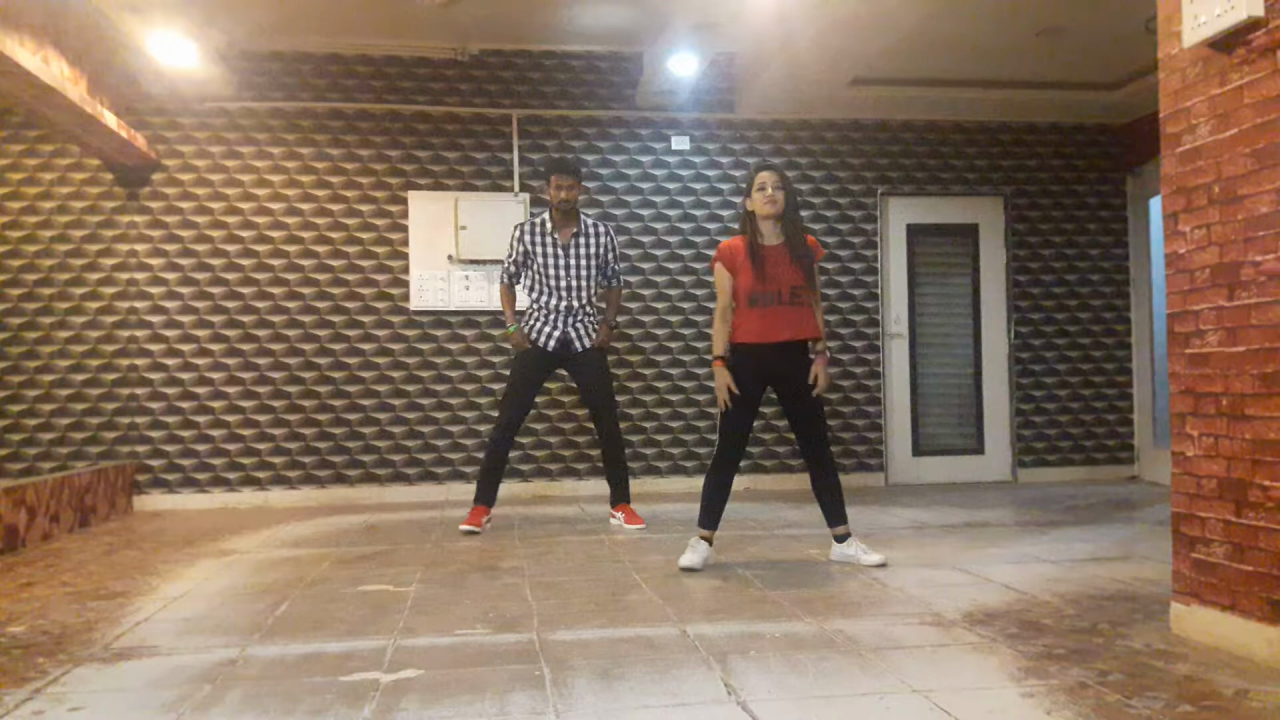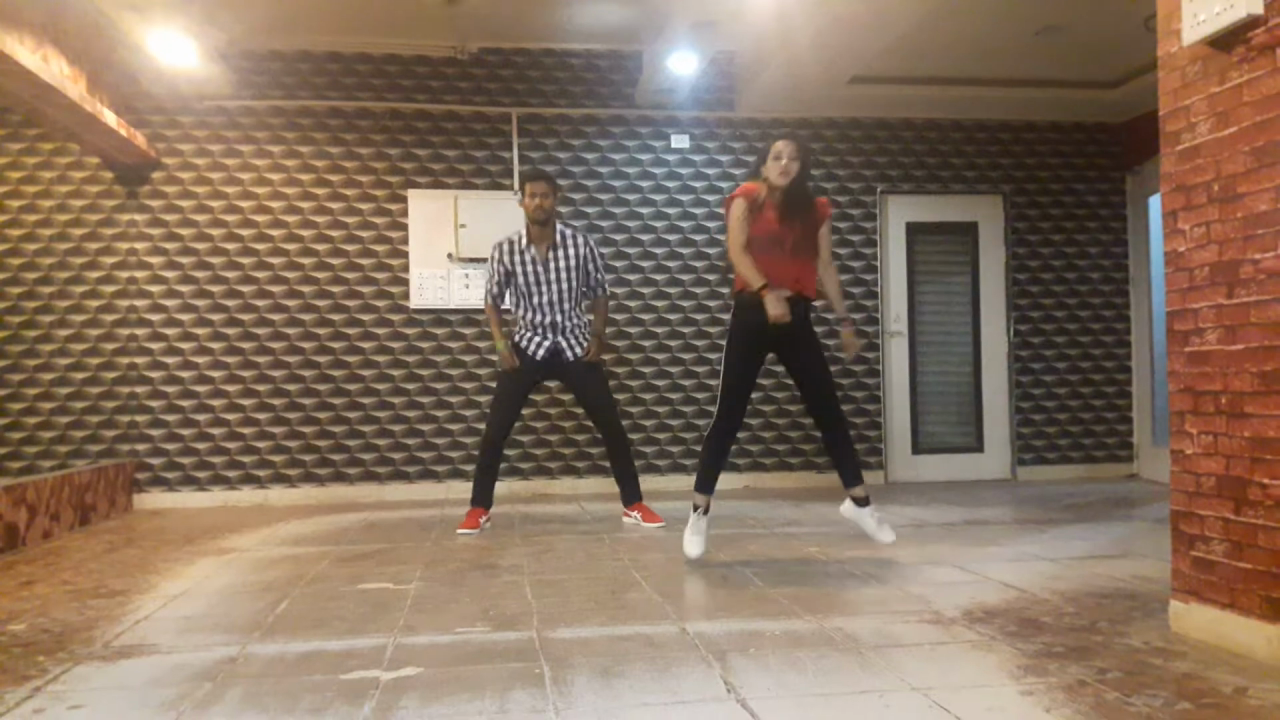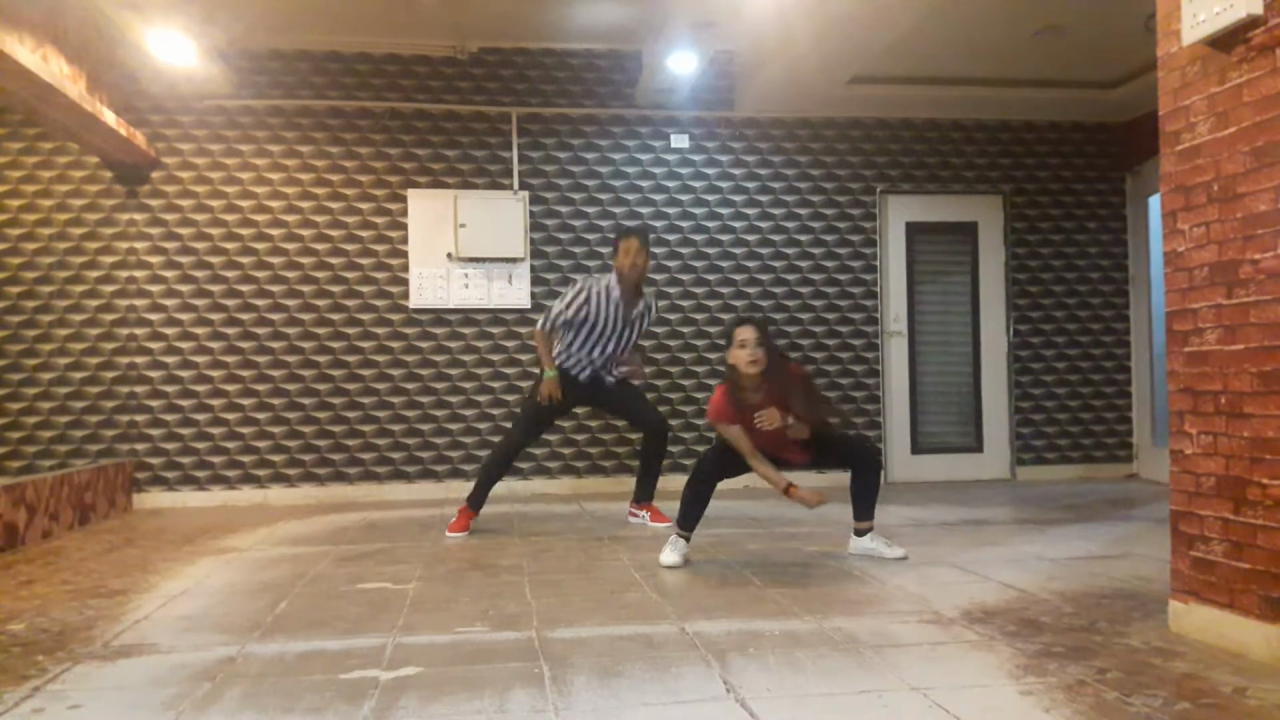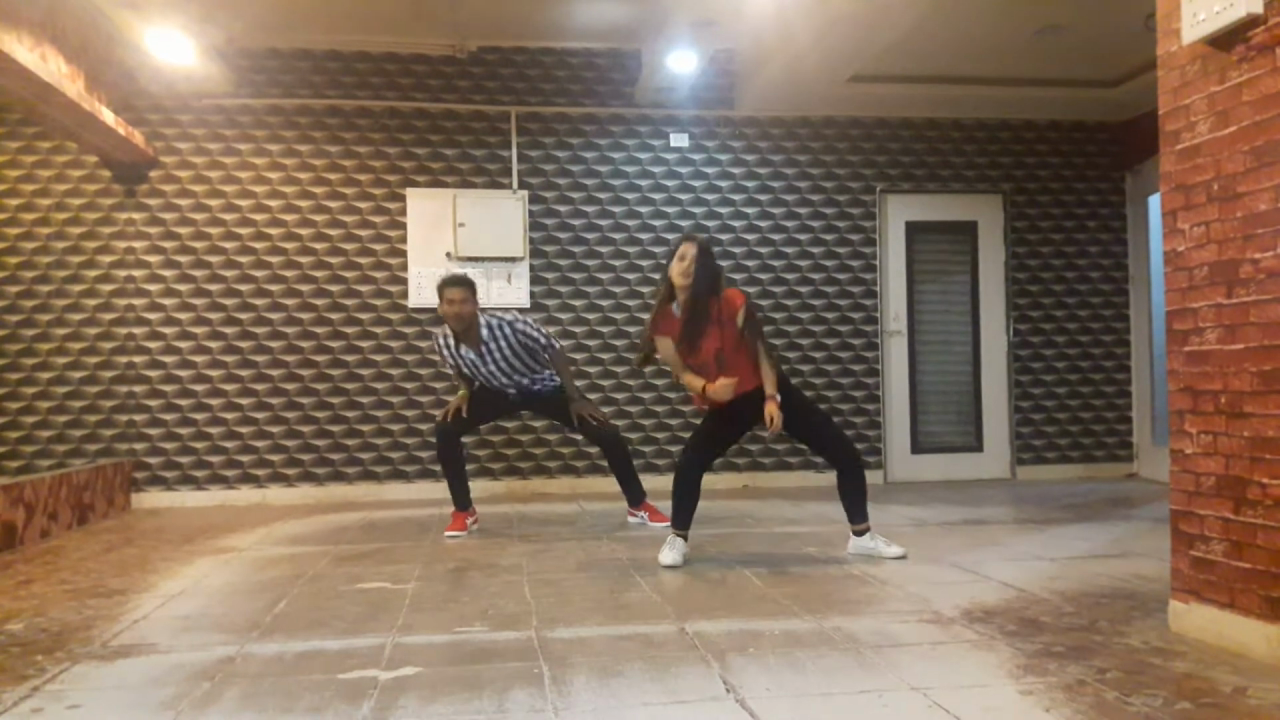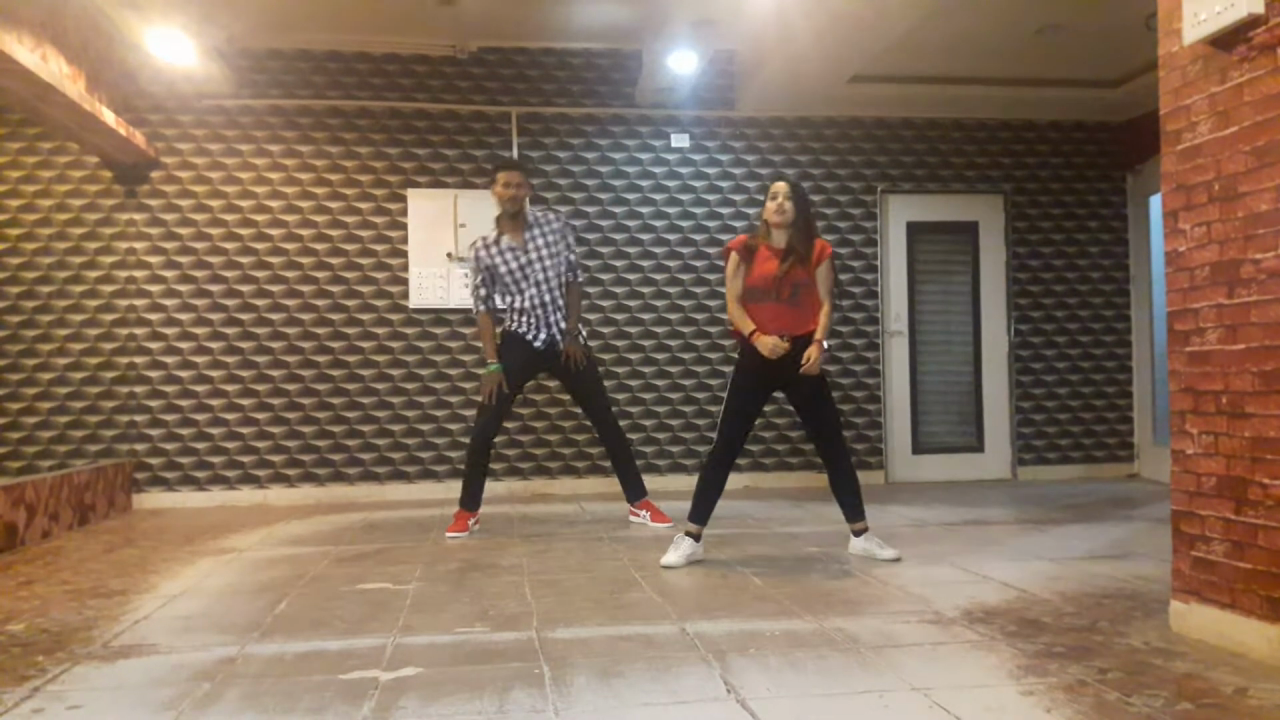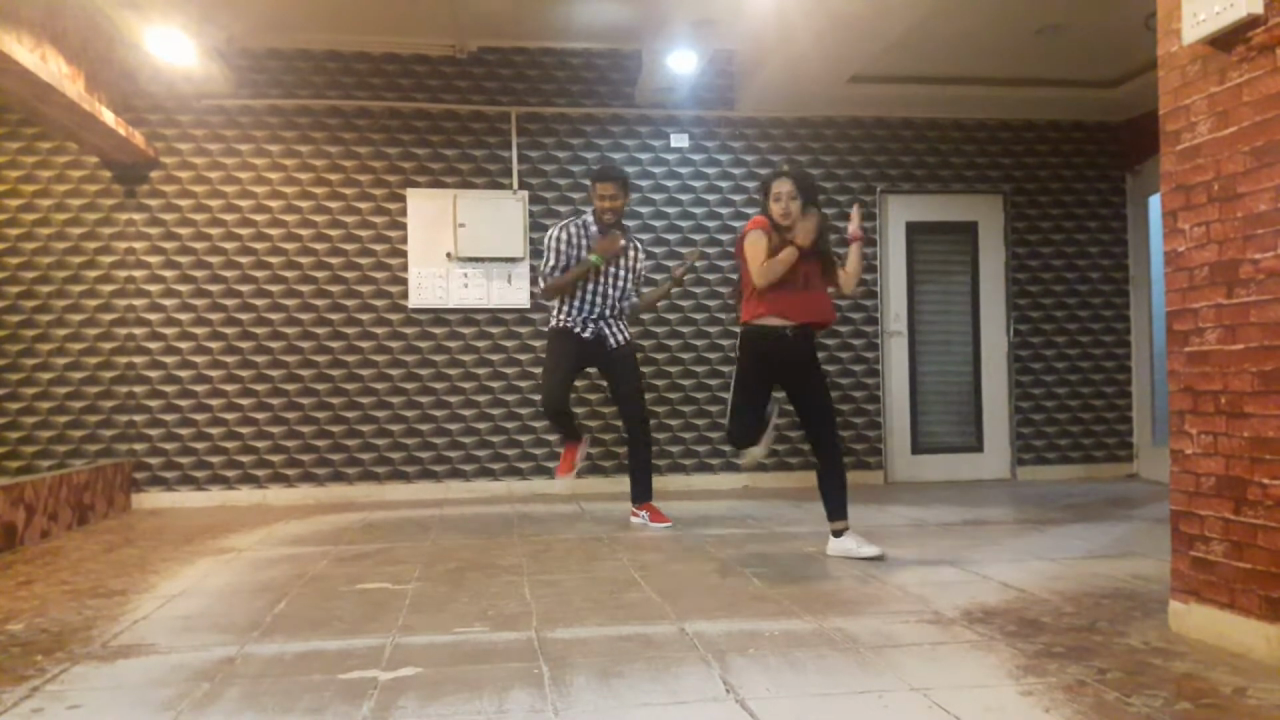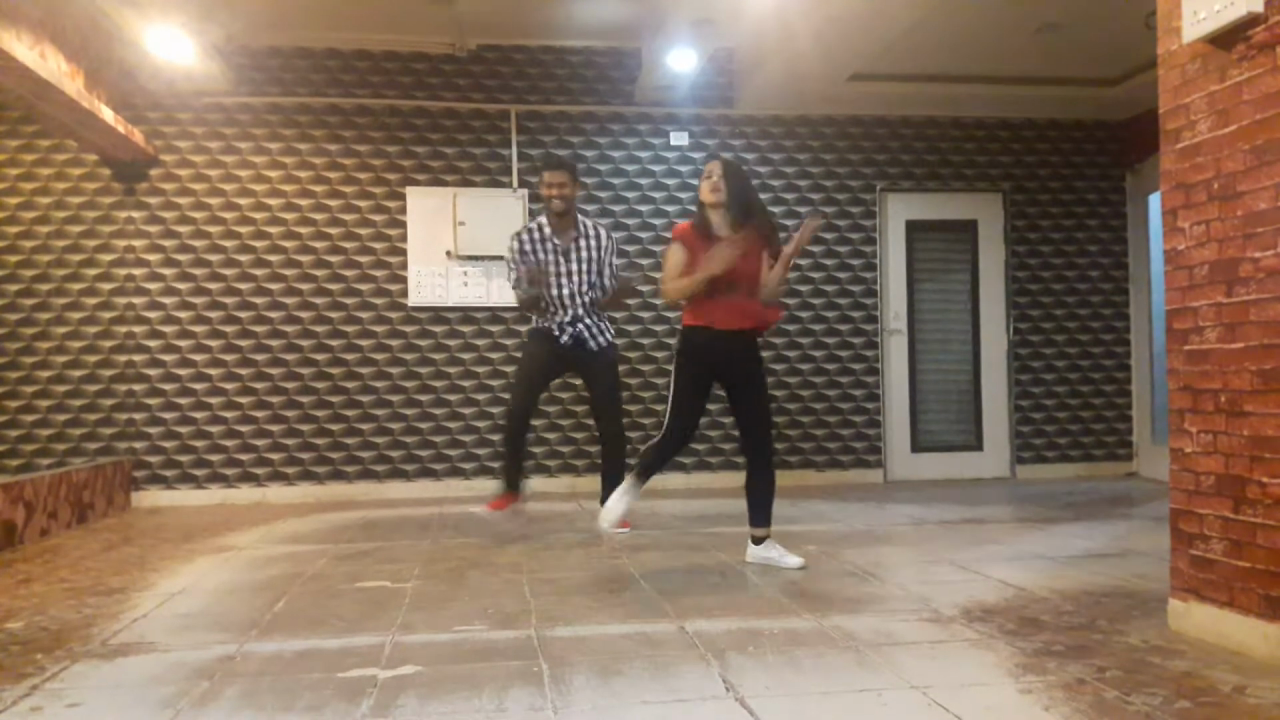
dt=0.7s
person 1, frame 1
left shoulder: (805, 247)
right shoulder: (731, 251)
left elbow: (814, 305)
right elbow: (723, 311)
left wrist: (821, 354)
right wrist: (719, 364)
left hip: (794, 357)
right hip: (748, 358)
left knee: (817, 448)
right knee: (729, 451)
left ankle: (842, 540)
right ankle: (703, 541)
person 1, frame 2
left shoulder: (815, 209)
right shoulder: (747, 197)
left elbow: (825, 269)
right elbow: (737, 252)
left wrist: (844, 320)
right wrist: (765, 291)
left hip: (797, 316)
right hip: (752, 312)
left knee: (827, 410)
right knee: (729, 415)
left ankle: (858, 501)
right ankle: (700, 513)
person 1, frame 3
left shoulder: (790, 378)
right shoulder: (723, 403)
left elbow: (806, 433)
right elbow: (752, 457)
left wrist: (787, 423)
right wrist: (790, 490)
left hip: (791, 442)
right hip: (743, 447)
left knee: (866, 453)
right knee: (706, 469)
left ankle: (863, 536)
right ankle: (680, 539)
person 1, frame 4
left shoulder: (730, 303)
right shoulder: (662, 322)
left elbow: (759, 352)
right elbow: (682, 372)
left wrist: (772, 399)
right wrist: (708, 389)
left hip: (771, 394)
right hip: (726, 405)
left knee: (845, 454)
right knee: (690, 461)
left ankle: (862, 536)
right ankle: (678, 539)
person 1, frame 5
left shoulder: (816, 251)
right shoulder: (744, 249)
left elbow: (824, 303)
right elbow: (733, 304)
left wrist: (817, 344)
right wrist: (757, 337)
left hip: (800, 354)
right hip: (756, 356)
left knee: (833, 445)
right knee: (726, 446)
left ankle: (861, 535)
right ankle: (689, 538)
person 1, frame 6
left shoulder: (814, 242)
right shoulder: (759, 231)
left elbow: (848, 285)
right elbow: (761, 278)
left wrist: (855, 239)
right wrist: (798, 243)
left hip: (801, 348)
right hip: (759, 343)
left knee: (826, 439)
right knee: (742, 432)
left ankle: (840, 535)
right ankle: (762, 422)
person 1, frame 7
left shoulder: (755, 235)
right shoulder: (686, 235)
left elbow: (767, 294)
right elbow: (671, 292)
left wrist: (789, 253)
right wrist: (710, 270)
left hip: (743, 347)
right hip: (698, 344)
left knee: (760, 445)
right knee: (676, 437)
left ankle: (761, 542)
right ankle: (632, 485)
person 2, frame 1
left shoulder: (601, 233)
right shoulder: (526, 232)
left elbow: (613, 282)
right elbow: (508, 280)
left wrist: (609, 323)
right wrist: (512, 325)
left hip: (584, 337)
right hip: (539, 336)
left knee: (607, 419)
right knee: (509, 419)
left ankle: (620, 504)
right ankle: (482, 505)
person 2, frame 2
left shoulder: (579, 244)
right shoulder: (506, 250)
left elbow: (599, 291)
right elbow: (493, 300)
left wrist: (597, 338)
right wrist: (502, 344)
left hip: (575, 350)
right hip: (528, 349)
left knee: (610, 424)
right knee: (497, 426)
left ankle: (633, 504)
right ankle: (479, 507)
person 2, frame 3
left shoulder: (647, 305)
right shoulder: (589, 292)
right elbow: (543, 330)
left wrist: (632, 362)
right wrist: (550, 374)
left hip: (606, 379)
right hip: (566, 376)
left knee: (657, 425)
right knee: (519, 436)
left ankle: (641, 505)
right ankle: (469, 508)
person 2, frame 4
left shoulder: (510, 326)
right shoulder: (444, 343)
left elbow: (554, 351)
left wrist: (574, 398)
right wrist: (463, 393)
left hip: (544, 386)
right hip: (499, 392)
left knee: (607, 435)
right knee: (447, 429)
left ankle: (638, 505)
right ankle: (464, 512)
person 2, frame 5
left shoulder: (554, 225)
right shoulder: (483, 248)
left elbow: (572, 282)
right elbow: (484, 308)
left wrist: (572, 334)
right wrist: (492, 363)
left hip: (564, 338)
right hip: (520, 340)
left knee: (605, 419)
right knee: (486, 425)
left ankle: (639, 502)
right ankle: (467, 511)
person 2, frame 6
left shoulder: (632, 247)
right shoulder: (565, 232)
left elbow: (631, 303)
right elbow: (548, 286)
left wrist: (670, 284)
right wrist: (594, 261)
left hip: (613, 335)
right hip: (570, 333)
left knee: (637, 418)
right knee: (553, 401)
left ankle: (642, 504)
right ankle: (574, 441)
person 2, frame 7
left shoulder: (598, 234)
right shoulder: (524, 238)
left elbow: (610, 294)
right elbow: (523, 297)
left wrist: (621, 290)
right wrist: (535, 294)
left hip: (593, 336)
right hip: (547, 335)
left knee: (610, 425)
right knee: (518, 408)
right ankle: (511, 488)
